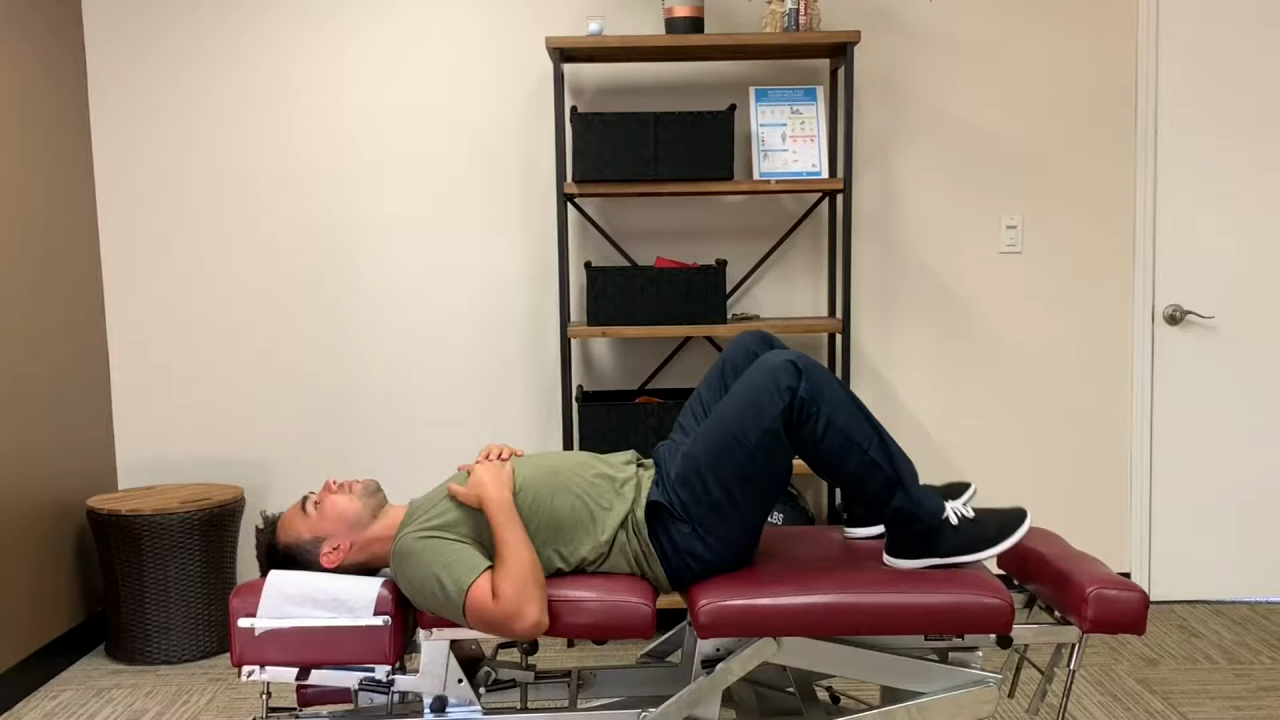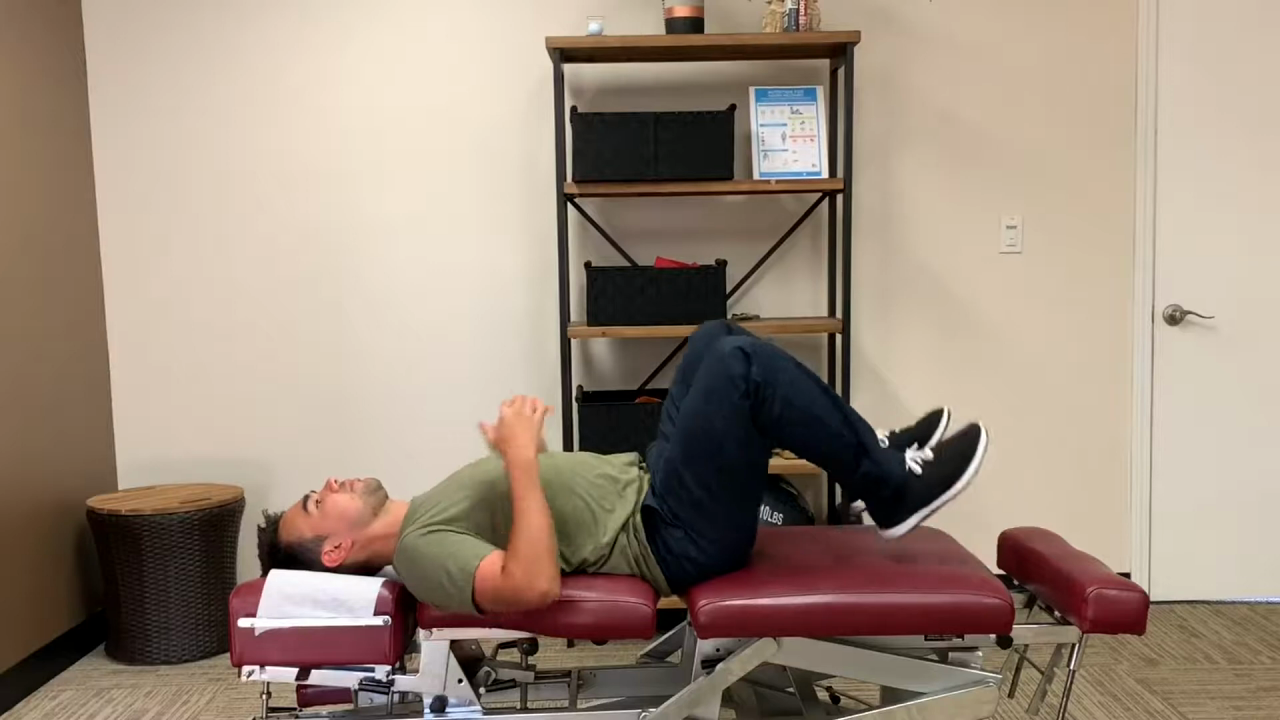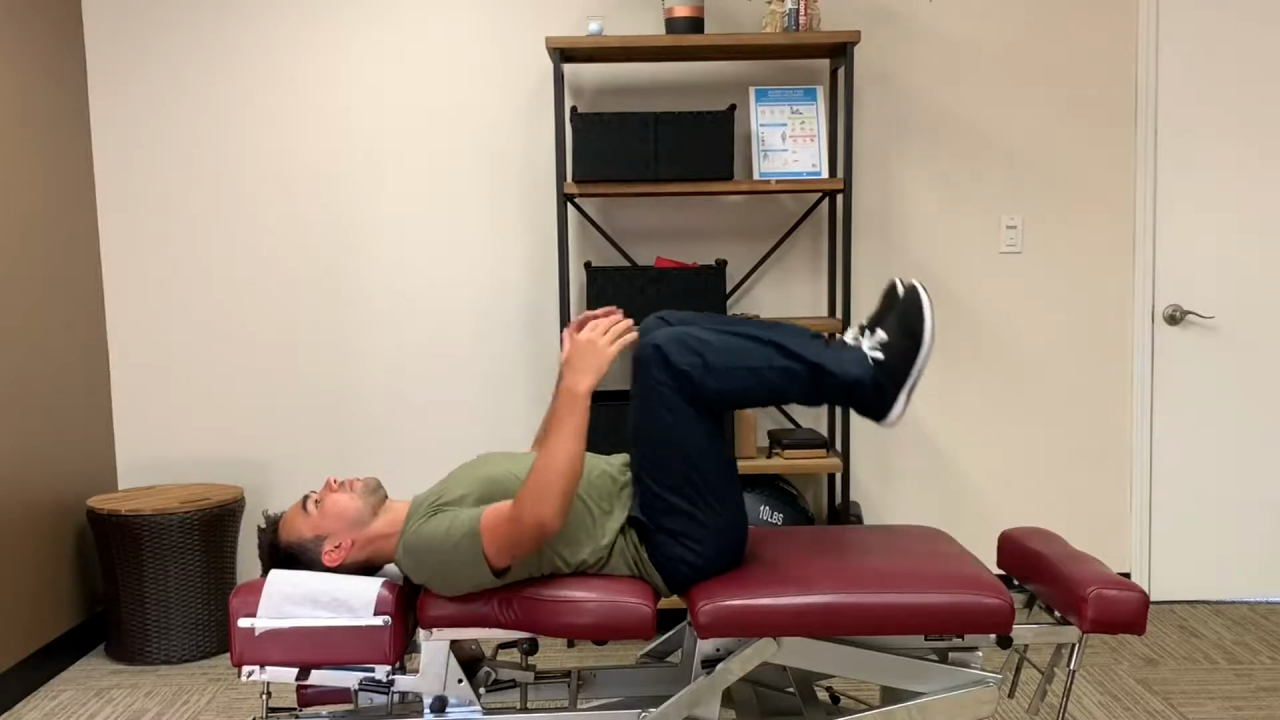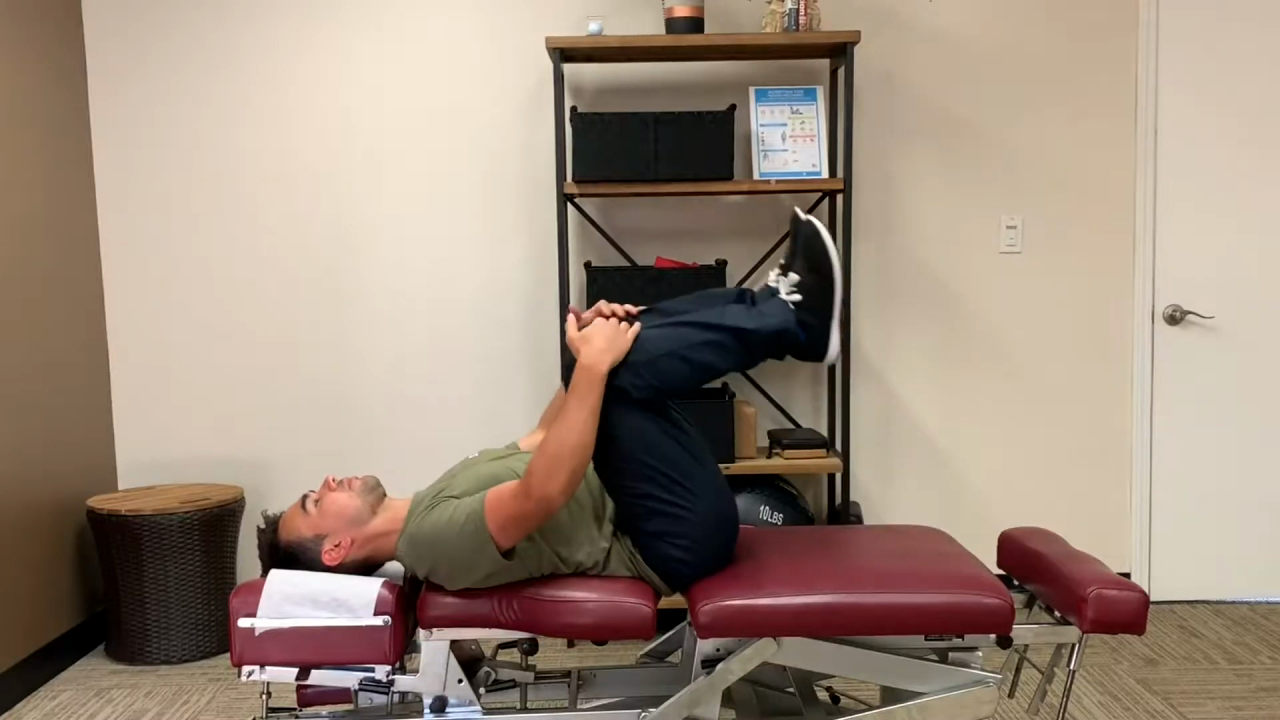
dt=0.3s
person 1, frame 1
left shoulder: (433, 511)
right shoulder: (418, 556)
right elbow: (524, 614)
left wrist: (495, 472)
right wrist: (498, 499)
left hip: (652, 484)
right hip: (675, 534)
left knee: (754, 349)
right knee: (784, 377)
left ankle: (882, 501)
right ankle: (921, 527)
person 1, frame 2
left shoulder: (427, 514)
right shoulder: (420, 553)
right elbow: (535, 585)
left wrist: (517, 450)
right wrist: (519, 459)
left hip: (644, 484)
right hip: (674, 537)
left knee: (716, 341)
right knee: (739, 363)
left ankle: (872, 464)
right ankle: (892, 487)
person 1, frame 3
left shoulder: (436, 508)
right shoulder: (429, 547)
left elbow: (539, 463)
right elbow: (540, 519)
left wrist: (570, 378)
right wrist: (577, 384)
left hip: (632, 494)
right hip: (681, 547)
left knee: (659, 334)
right knee: (667, 356)
left ankle: (850, 360)
right ankle: (866, 375)
person 1, frame 4
left shoulder: (436, 504)
right shoulder: (434, 539)
left elbow: (541, 439)
right elbow: (546, 489)
left wrist: (586, 356)
right wrist: (591, 367)
right hip: (681, 537)
left knee: (618, 344)
right knee: (616, 368)
left ankle: (777, 307)
right ankle: (791, 320)
